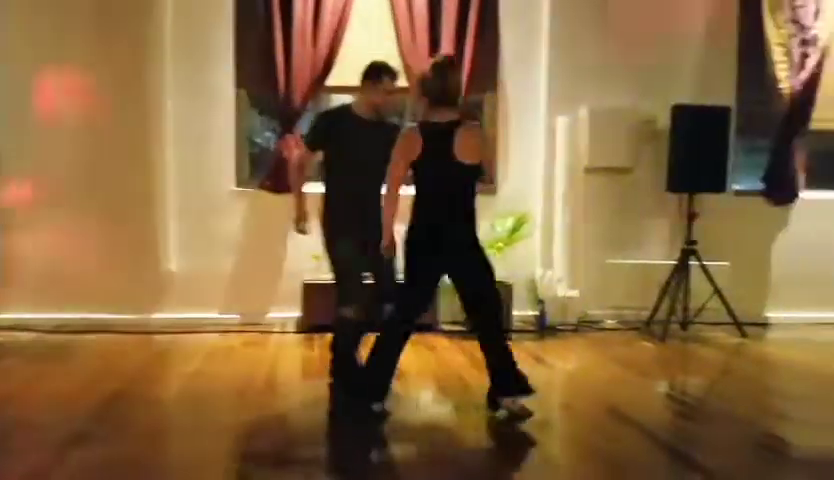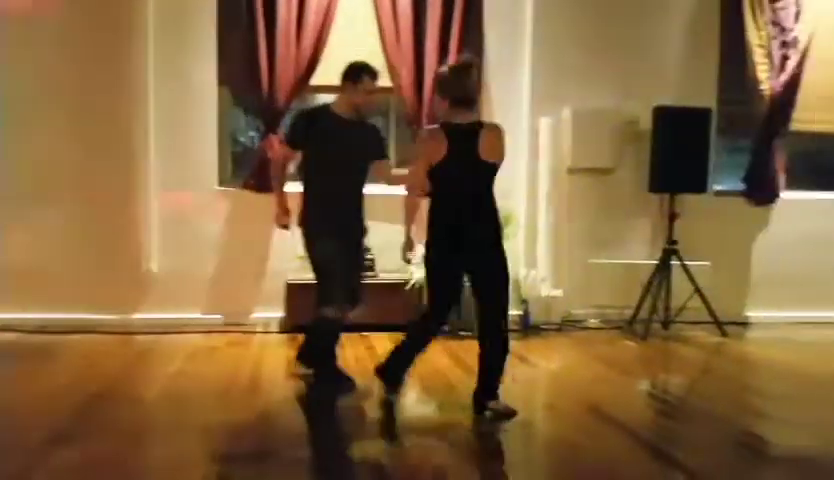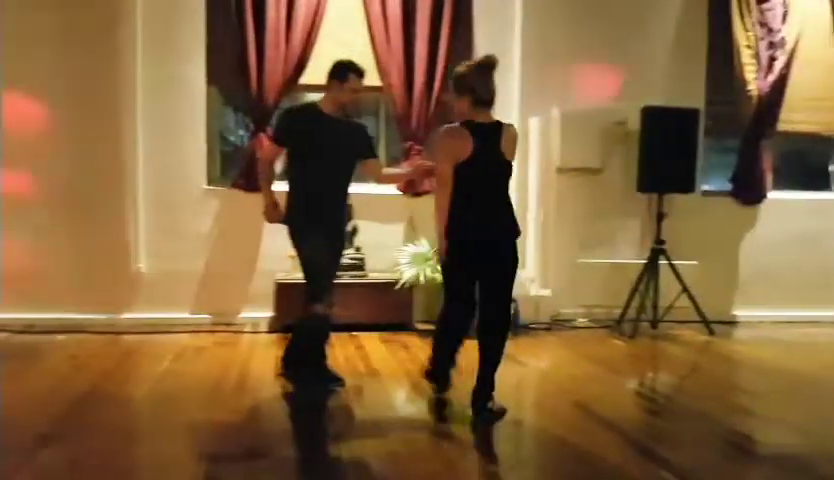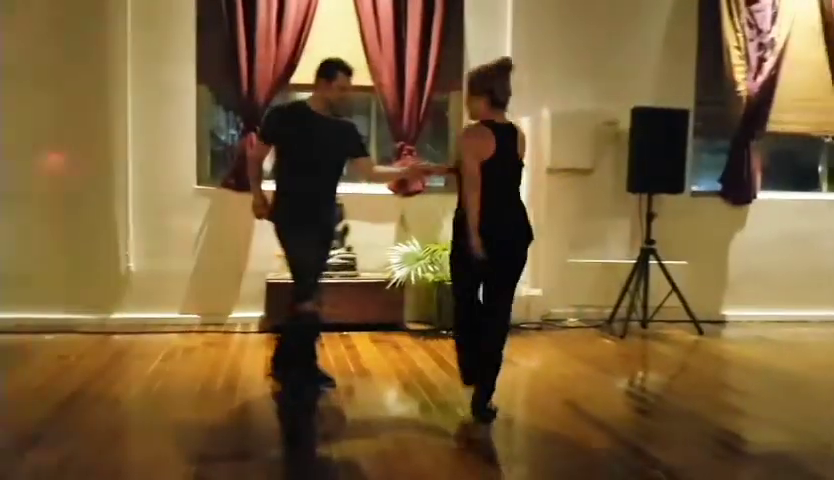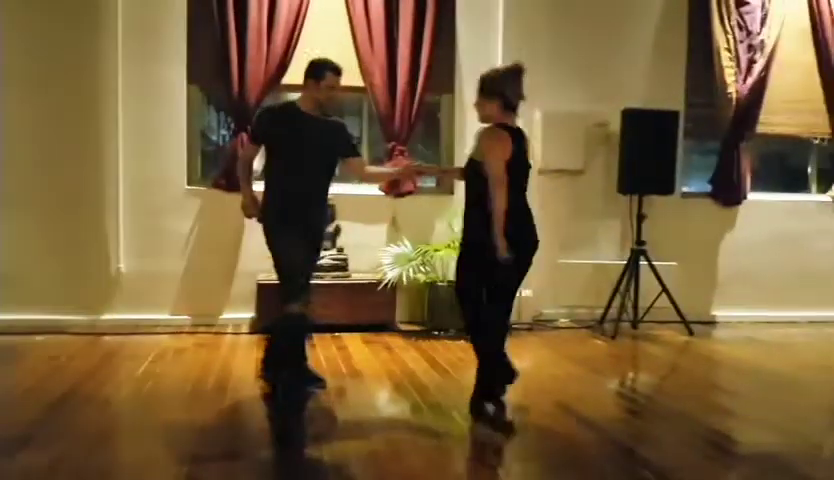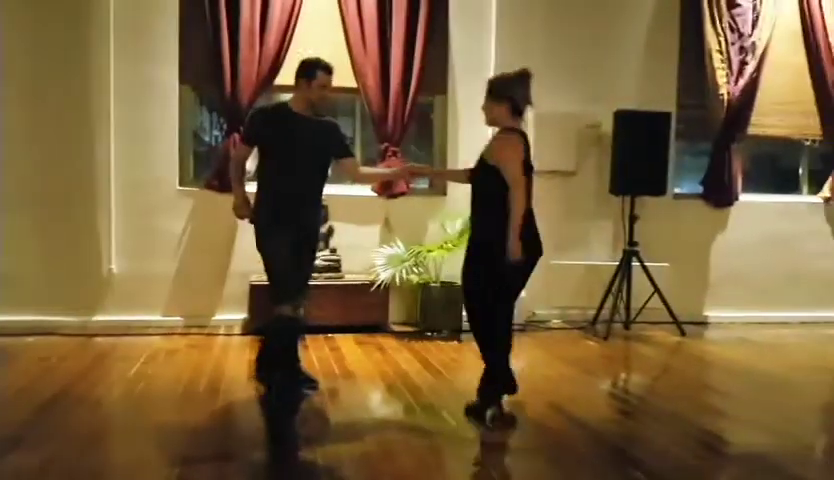
dt=0.1s
person 1, frame 1
left shoulder: (410, 136)
right shoulder: (472, 134)
left elbow: (392, 190)
left wrist: (388, 234)
left hip: (422, 240)
right hip: (459, 240)
left knee: (406, 314)
right knee: (487, 315)
left ankle: (374, 392)
right ankle: (504, 395)
person 1, frame 2
left shoulder: (430, 138)
right shoulder: (493, 135)
left elbow: (415, 191)
left wrist: (408, 234)
left hip: (444, 239)
right hip: (484, 240)
left knee: (437, 310)
right knee: (493, 318)
left ankle: (392, 374)
right ankle: (487, 397)
person 1, frame 3
left shoulder: (450, 136)
right shoulder: (509, 134)
left elbow: (443, 189)
left wrist: (441, 236)
left hip: (461, 237)
right hip: (501, 236)
left knee: (458, 306)
right knee: (495, 315)
left ankle: (441, 374)
right ankle: (483, 398)
person 1, frame 4
left shoulder: (473, 134)
right shoulder: (516, 136)
left elbow: (472, 184)
left wrist: (472, 235)
left hip: (480, 236)
right hip: (513, 235)
left knee: (467, 306)
right knee: (498, 311)
left ankle: (476, 377)
right ankle: (483, 393)
person 1, frame 5
left shoulder: (490, 137)
right shoulder: (518, 137)
left elbow: (498, 186)
left wrist: (498, 236)
left hip: (487, 239)
right hip: (521, 238)
left knee: (473, 307)
right knee: (497, 313)
left ankle: (495, 382)
right ankle: (489, 393)
person 1, frame 6
left shoulder: (504, 141)
right shoulder: (512, 141)
left elbow: (518, 189)
right elbow: (478, 176)
left wrist: (513, 238)
right wrist: (430, 172)
left hip: (499, 243)
right hip: (492, 241)
left knee: (482, 310)
right knee: (497, 313)
left ankle: (492, 394)
right ankle: (494, 389)
person 2, frame 1
left shoulder: (390, 131)
right shoulder: (330, 121)
right elbow: (301, 163)
right wrist: (300, 205)
left hip: (373, 222)
right hip: (340, 223)
left knee: (386, 291)
right knee: (351, 296)
left ankle: (347, 356)
right ankle: (343, 368)
person 2, frame 2
left shoulder: (370, 133)
right shoulder: (311, 121)
left elbow: (384, 173)
right elbow: (280, 162)
right wrist: (281, 203)
left hip: (351, 225)
right hip: (320, 223)
left knee: (349, 297)
right knee: (334, 296)
left ankle: (313, 353)
right ankle: (323, 366)
person 2, frame 3
left shoulder: (356, 131)
right shoulder: (297, 119)
left elbow: (377, 172)
right elbow: (266, 159)
left wrist: (412, 171)
right wrist: (268, 198)
left hip: (335, 222)
right hip: (305, 219)
left knee: (321, 295)
right knee: (322, 293)
left ankle: (297, 361)
right ankle: (311, 367)
person 2, frame 4
left shoulder: (345, 130)
right shoulder: (284, 116)
left elbow: (370, 172)
right elbow: (255, 157)
left wrist: (406, 172)
right wrist: (257, 194)
left hip: (323, 222)
right hip: (292, 219)
left knee: (305, 294)
right knee: (309, 293)
left ankle: (285, 362)
right ankle: (305, 365)
person 2, frame 5
left shoulder: (336, 130)
right shoulder: (274, 117)
left elbow: (362, 171)
right elbow: (246, 157)
left wrist: (398, 172)
right wrist: (247, 194)
left hip: (313, 223)
right hip: (280, 219)
left knee: (295, 295)
right knee: (296, 294)
left ankle: (275, 364)
right ankle: (294, 367)
person 2, frame 6
left shoulder: (328, 130)
right shoulder: (266, 118)
left elbow: (356, 172)
right elbow: (238, 159)
left wrist: (393, 174)
right wrist: (239, 195)
left hip: (307, 224)
right hip: (272, 222)
left knee: (292, 296)
right knee: (286, 297)
left ankle: (267, 363)
right ankle: (287, 369)
